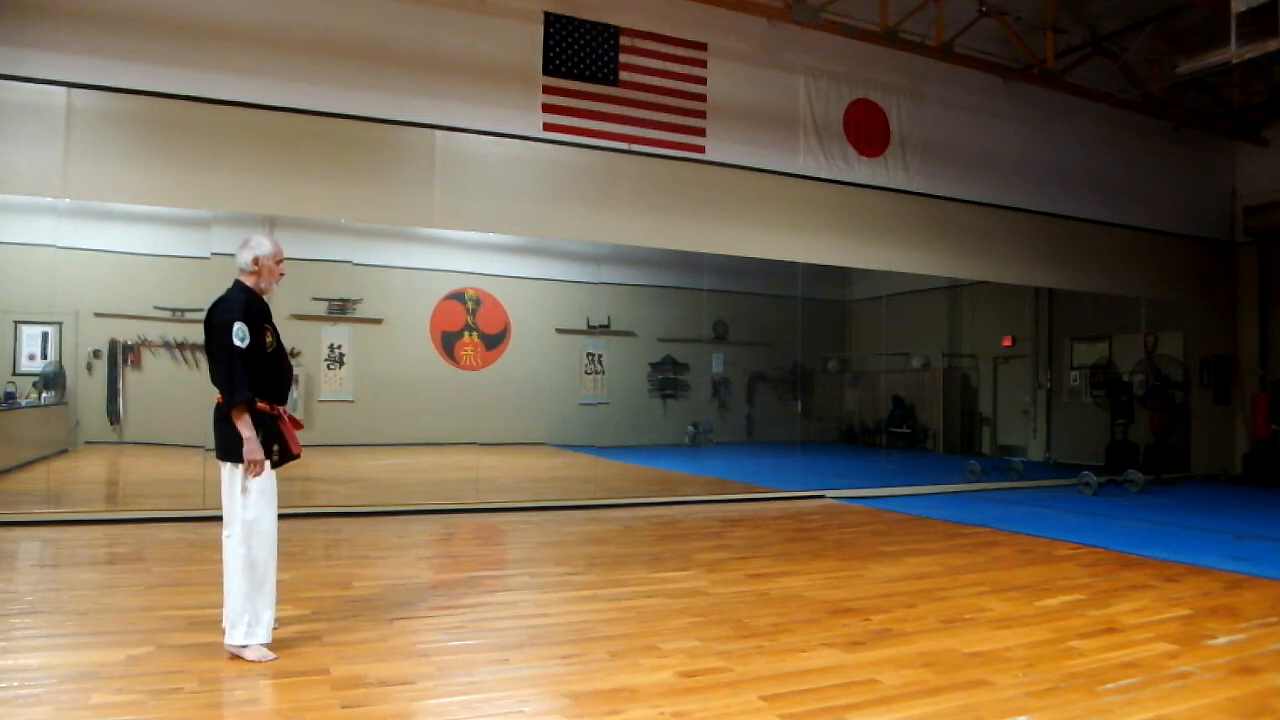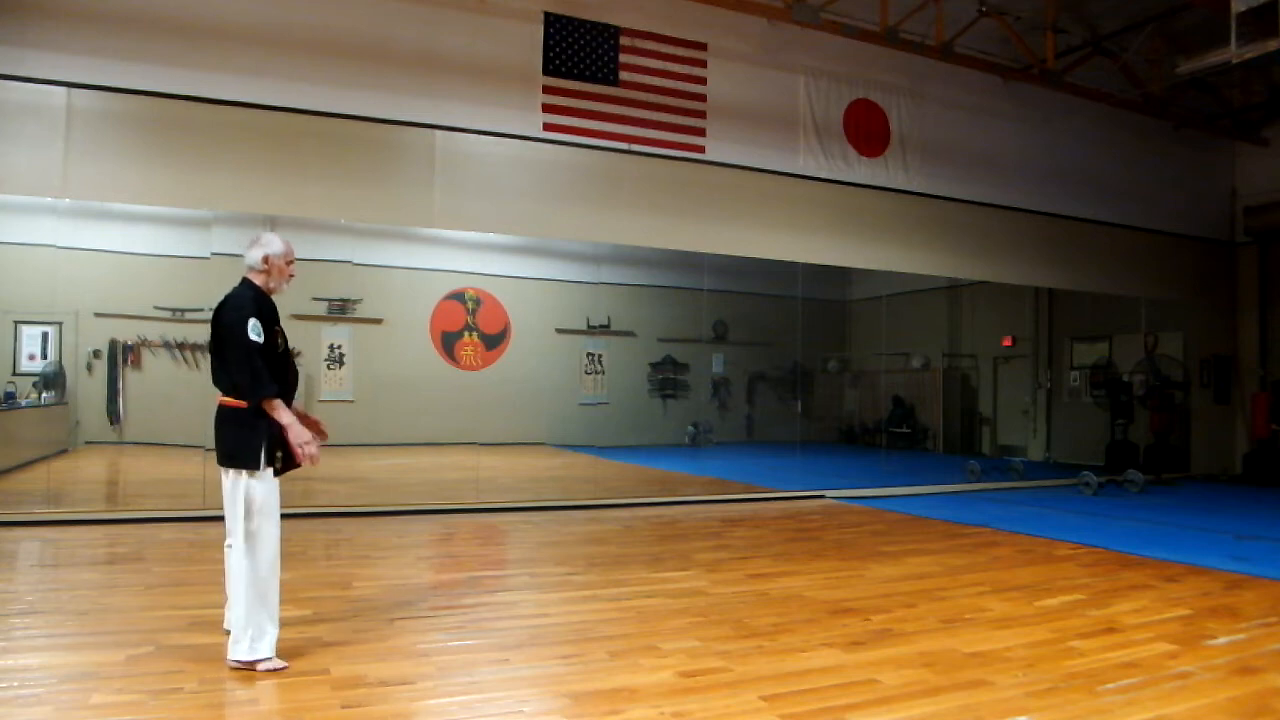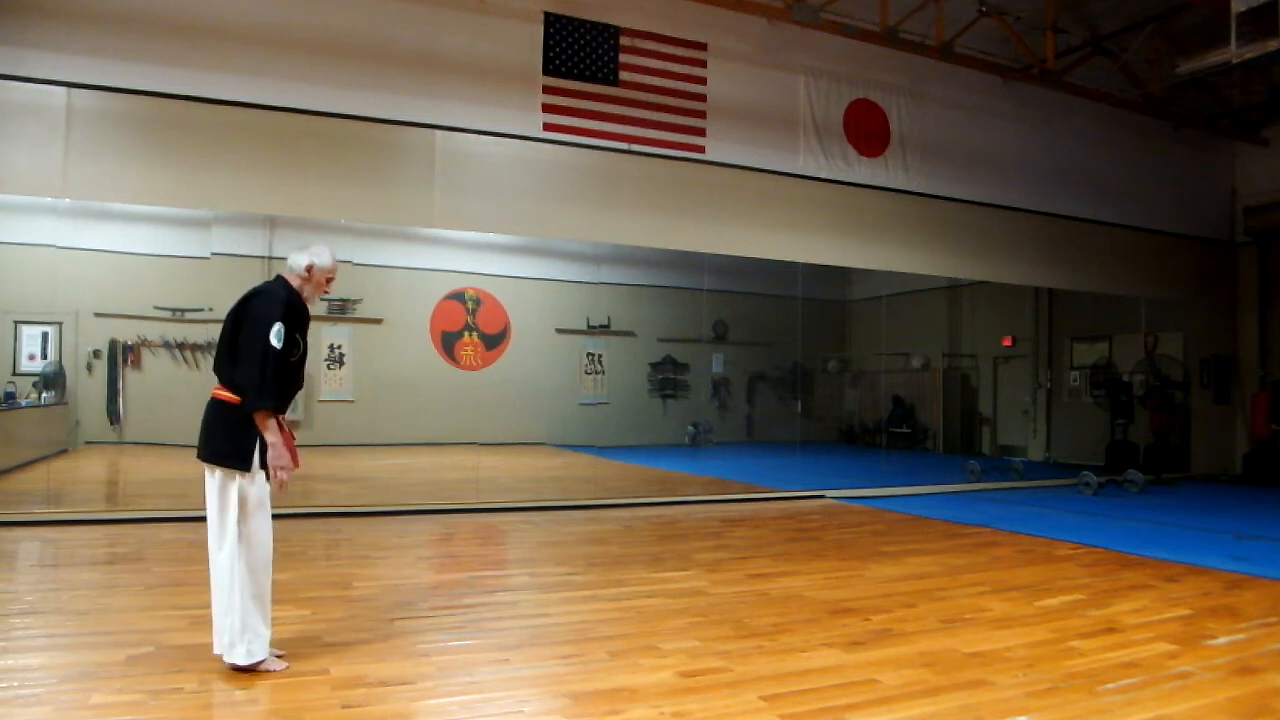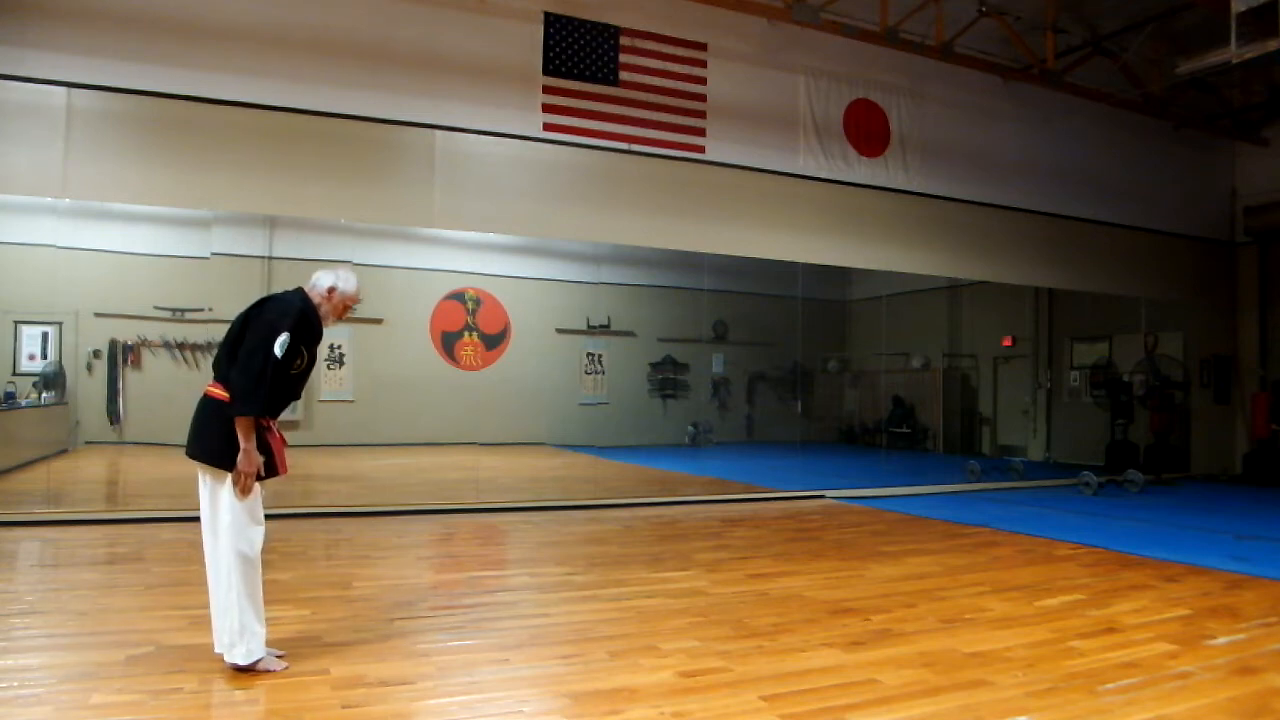
dt=0.5s
person 1, frame 1
left shoulder: (251, 306)
right shoulder: (234, 308)
right elbow: (232, 381)
left wrist: (275, 417)
right wrist: (250, 437)
left hip: (257, 424)
right hip: (246, 430)
left knee: (249, 526)
right knee: (252, 527)
left ankle: (246, 617)
right ankle: (244, 632)
person 1, frame 2
left shoulder: (253, 304)
right shoulder: (244, 305)
right elbow: (252, 377)
left wrist: (293, 414)
right wrist: (291, 424)
left hip: (249, 428)
right hip: (250, 431)
left knee: (247, 532)
right knee: (256, 535)
left ankle: (241, 618)
right ankle: (250, 646)
person 1, frame 3
left shoulder: (277, 301)
right shoulder: (273, 303)
right elbow: (255, 379)
left wrist: (272, 436)
right wrist: (275, 442)
left hip: (233, 428)
right hip: (240, 431)
left knee: (236, 538)
right knee: (247, 538)
left ankle: (241, 638)
right ankle: (245, 648)
person 1, frame 4
left shoulder: (298, 316)
right shoulder: (286, 313)
right elbow: (247, 381)
left wrist: (255, 442)
right wrist: (248, 449)
left hip: (229, 430)
right hip: (228, 430)
left knee: (234, 537)
right knee: (237, 538)
left ankle: (241, 640)
right ankle: (244, 649)
